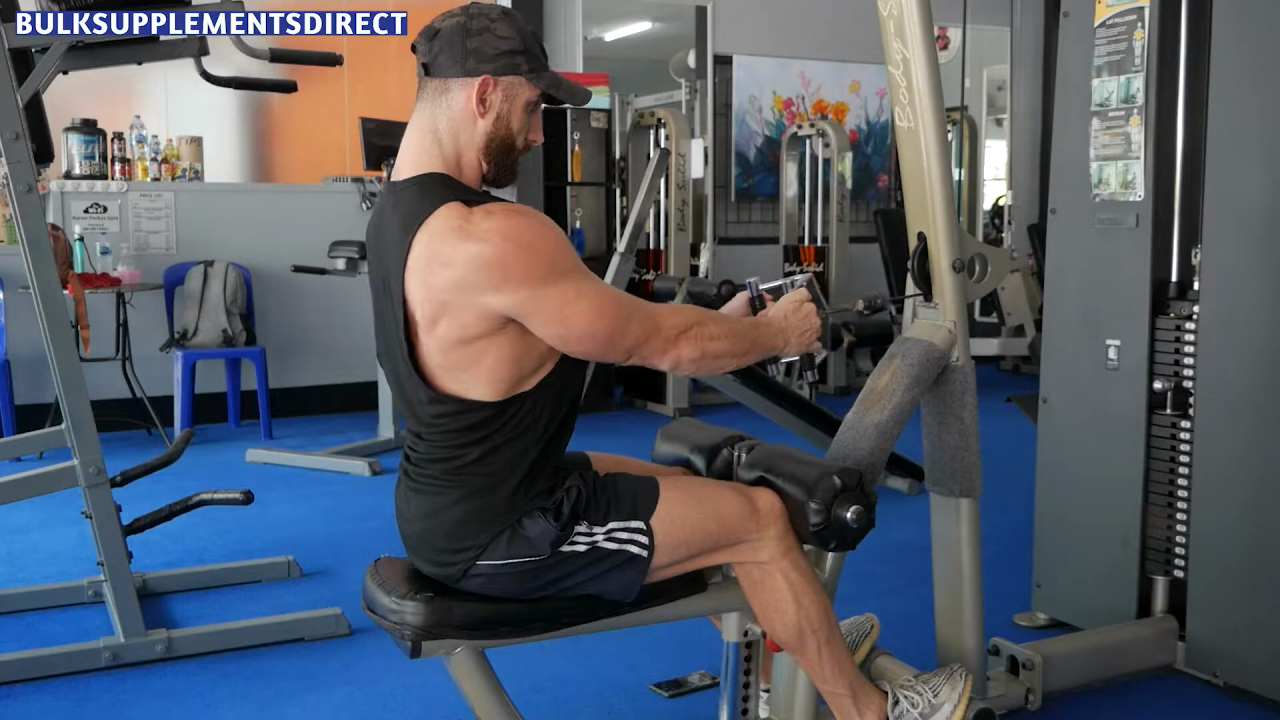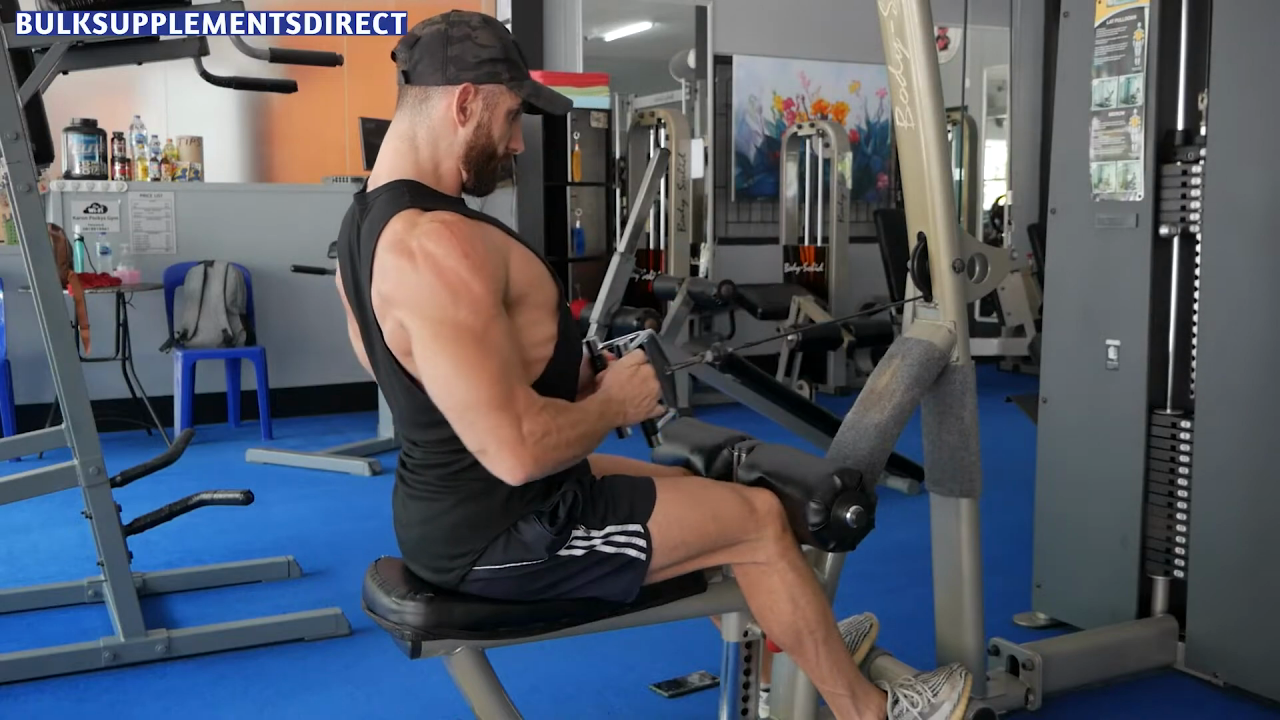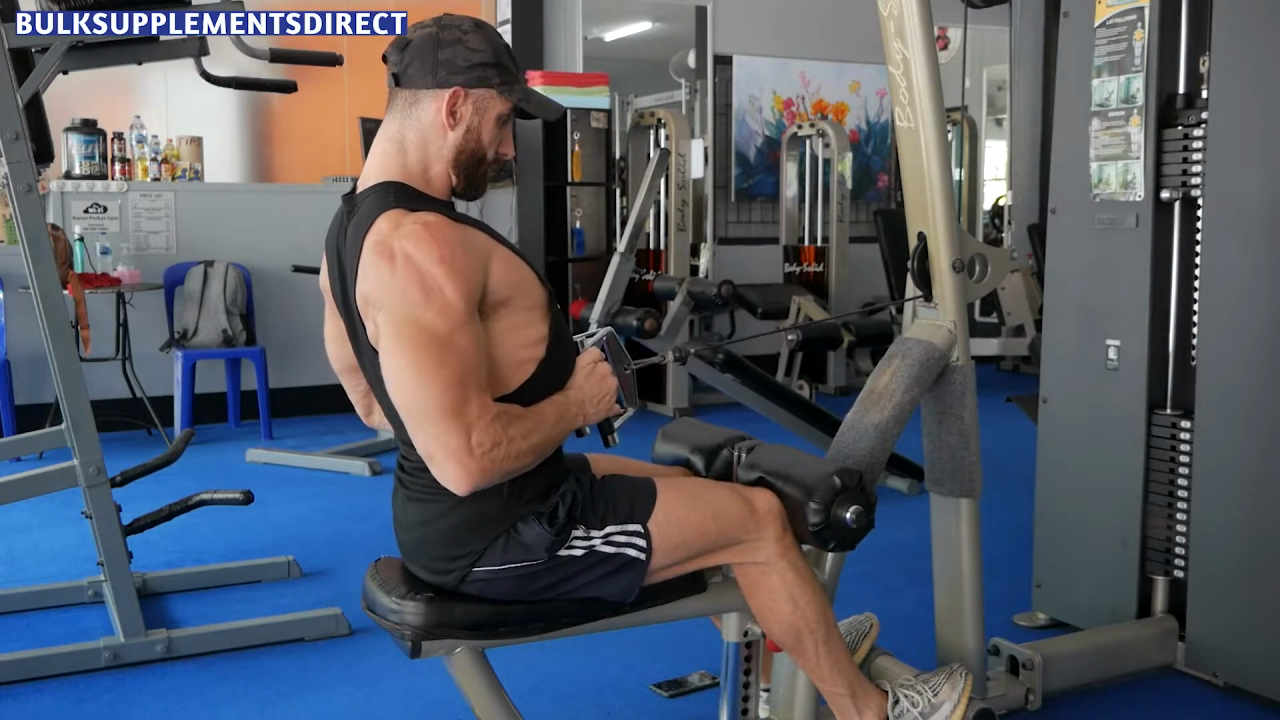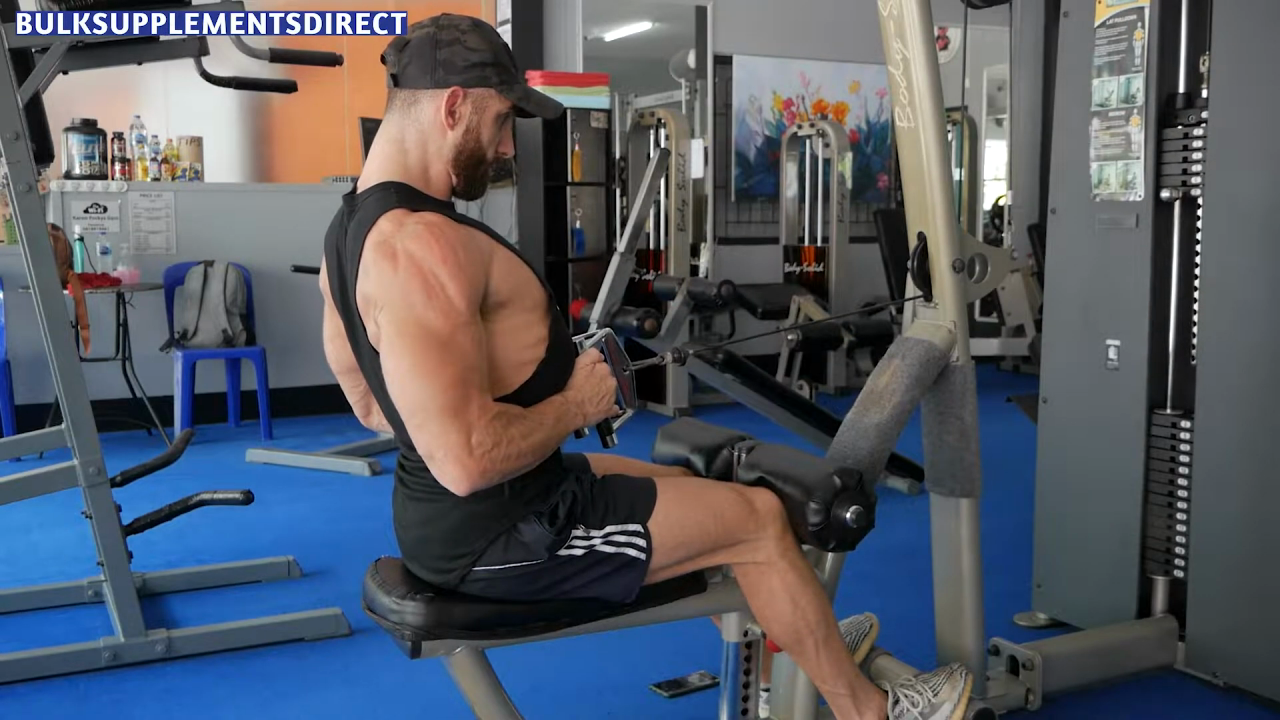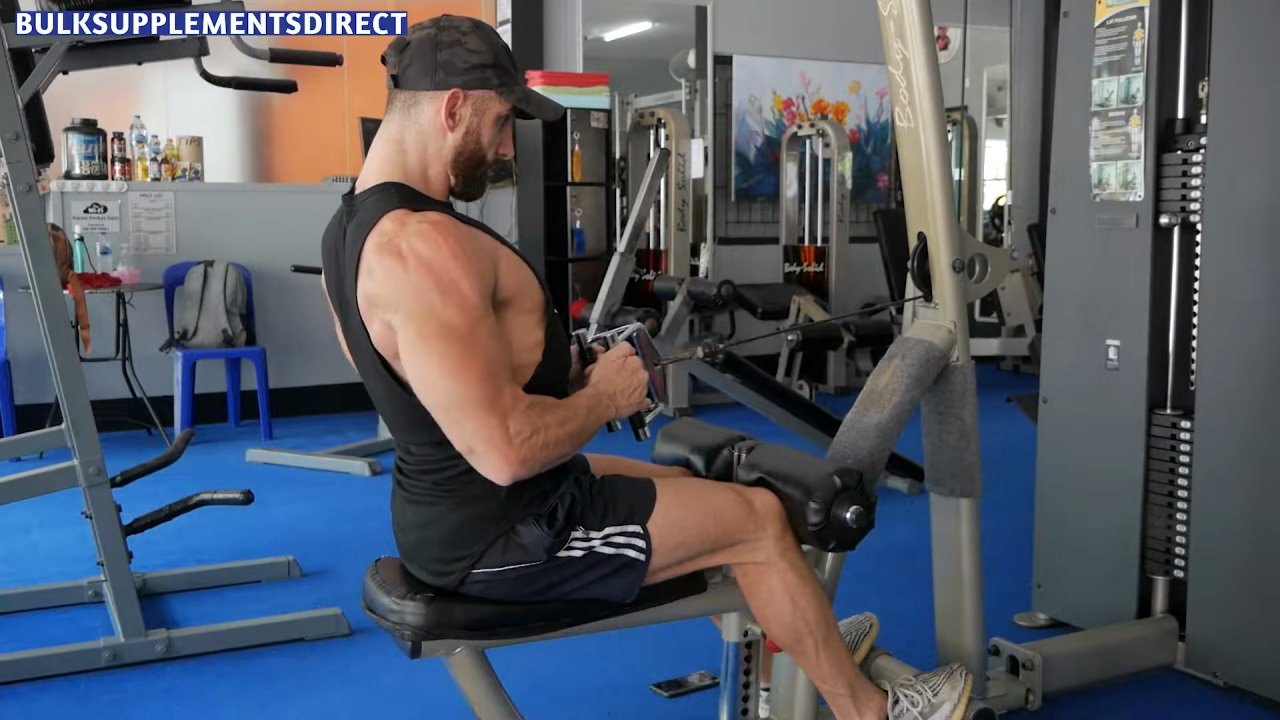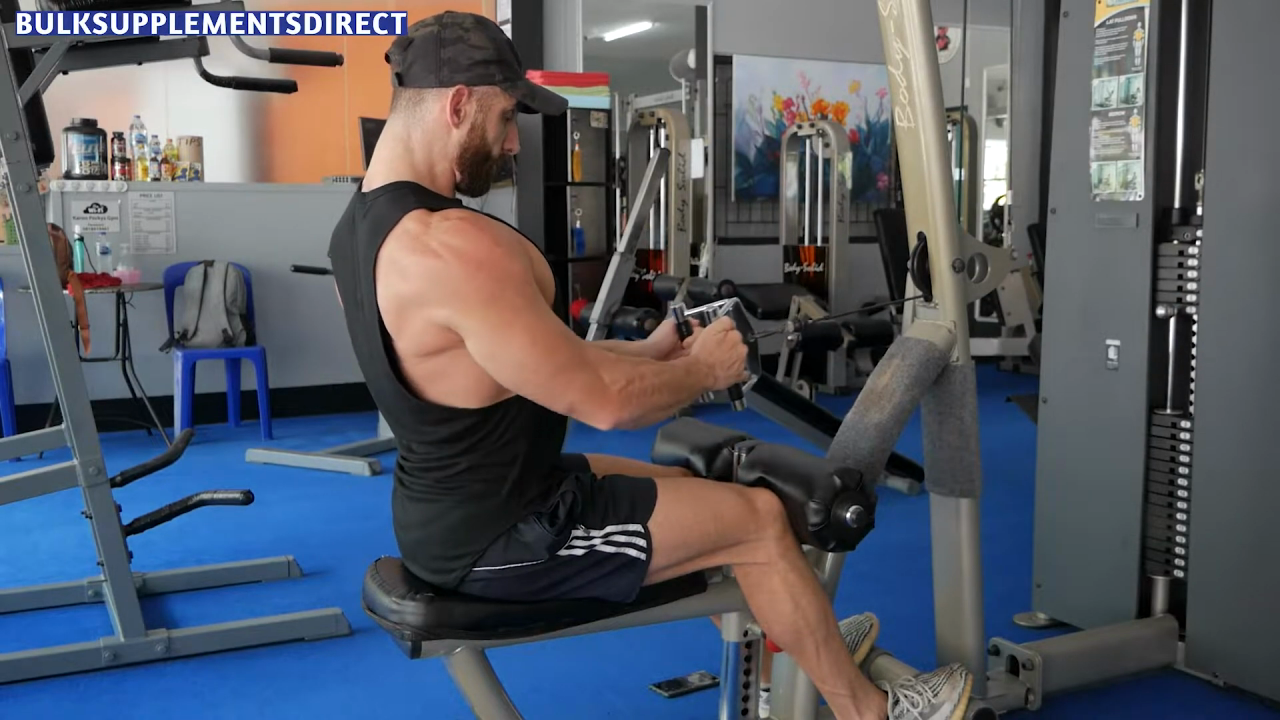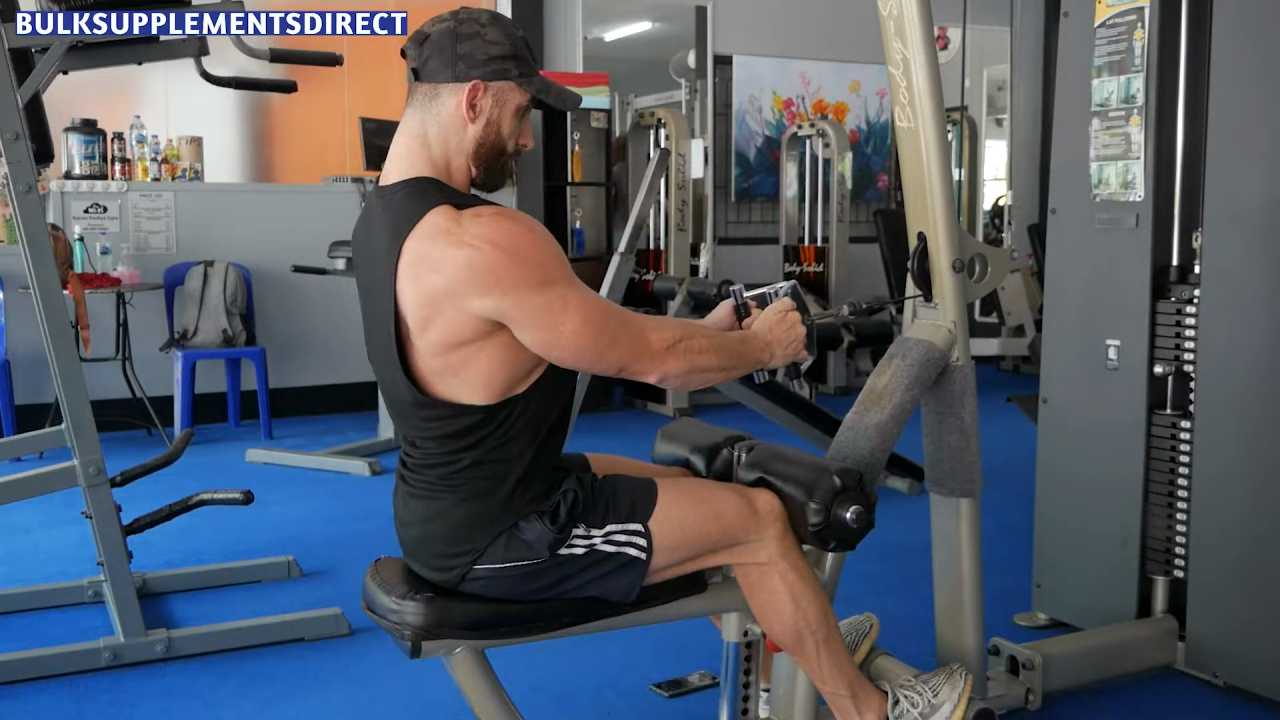
dt=0.4s
person 1, frame 1
left shoulder: (402, 207)
right shoulder: (488, 238)
right elbow: (661, 342)
left wrist: (728, 322)
right wrist: (777, 333)
left hip: (451, 501)
right hip: (503, 530)
left knee: (695, 490)
right knee: (760, 519)
left ankle: (801, 649)
person 1, frame 2
left shoulder: (371, 221)
right shoulder: (437, 246)
right elbow: (518, 452)
left wrist: (571, 382)
right wrist: (613, 405)
left hip: (446, 507)
right hip: (502, 532)
left knee: (695, 489)
right knee: (758, 519)
left ankle: (800, 645)
person 1, frame 3
left shoulder: (357, 225)
right shoulder: (419, 247)
right elbow: (466, 459)
left wrist: (548, 382)
right wrist: (576, 403)
left hip: (444, 515)
right hip: (499, 532)
left knee: (687, 487)
right knee: (758, 518)
left ankle: (800, 649)
person 1, frame 4
left shoulder: (355, 226)
right shoulder: (420, 247)
right elbow: (467, 460)
left wrist: (550, 378)
right wrist: (575, 403)
left hip: (442, 515)
right hip: (501, 533)
left knee: (688, 487)
right knee: (758, 518)
left ankle: (801, 647)
person 1, frame 5
left shoulder: (356, 226)
right shoulder: (425, 248)
right elbow: (504, 451)
left wrist: (561, 378)
right wrist: (605, 397)
left hip: (445, 511)
right hip: (499, 533)
left knee: (690, 488)
right knee: (757, 518)
left ankle: (798, 650)
person 1, frame 6
left shoulder: (366, 224)
right shoulder: (451, 247)
right elbow: (604, 402)
left wrist: (646, 354)
right wrist: (706, 369)
left hip: (448, 507)
right hip: (502, 534)
left knee: (691, 488)
right knee: (758, 519)
left ankle: (800, 649)
person 1, frame 7
left shoulder: (388, 213)
right shoulder: (481, 242)
right elbow: (649, 358)
left wrist: (707, 334)
right wrist: (762, 346)
left hip: (449, 506)
right hip: (502, 534)
left knee: (688, 488)
right knee: (758, 520)
left ankle: (805, 649)
